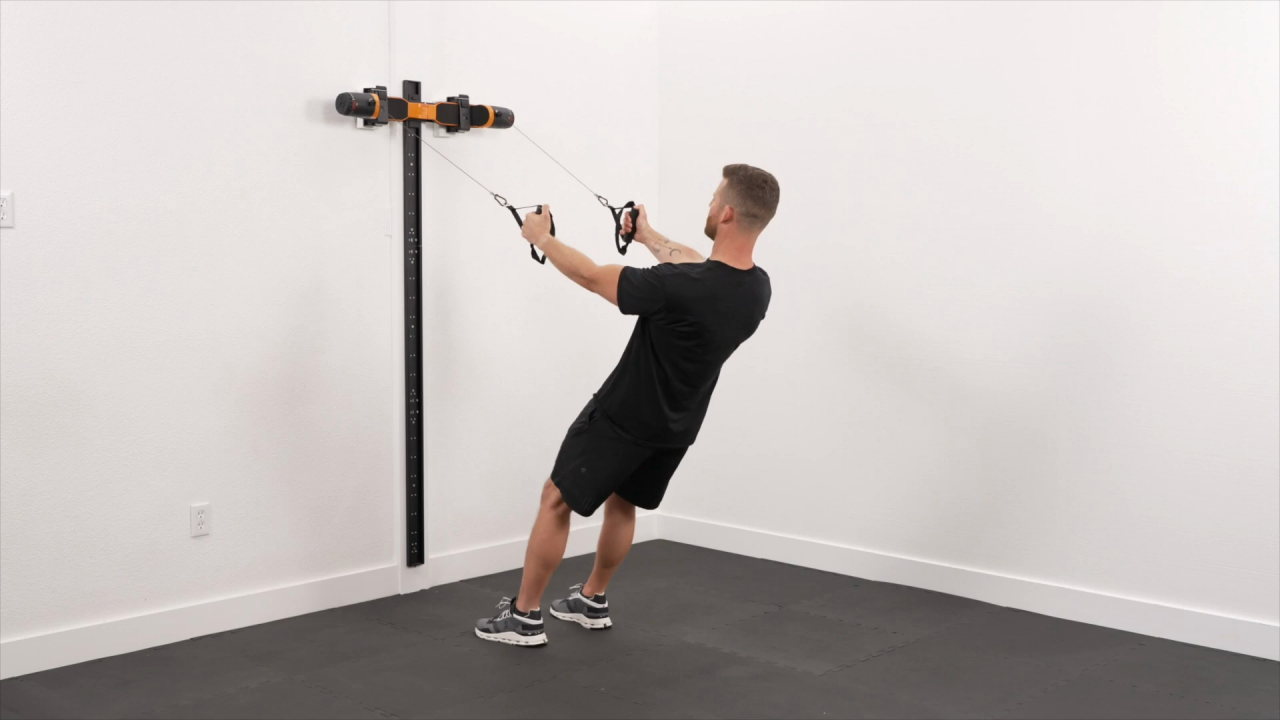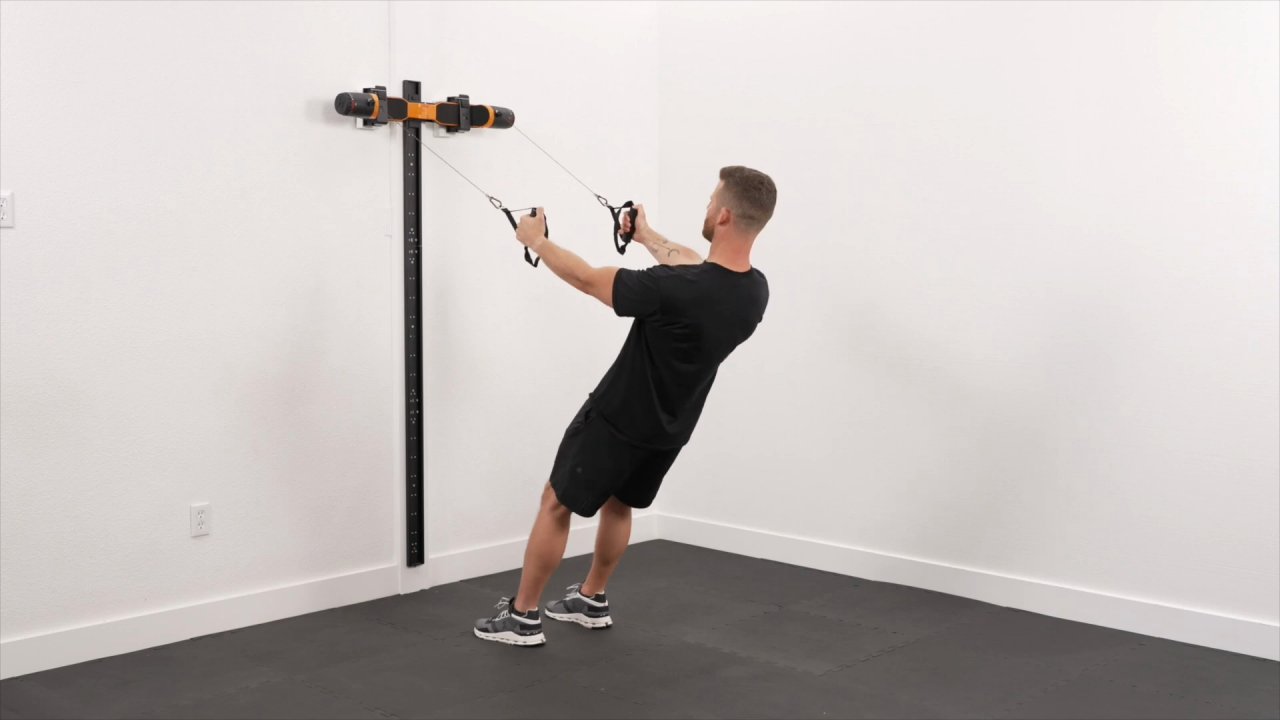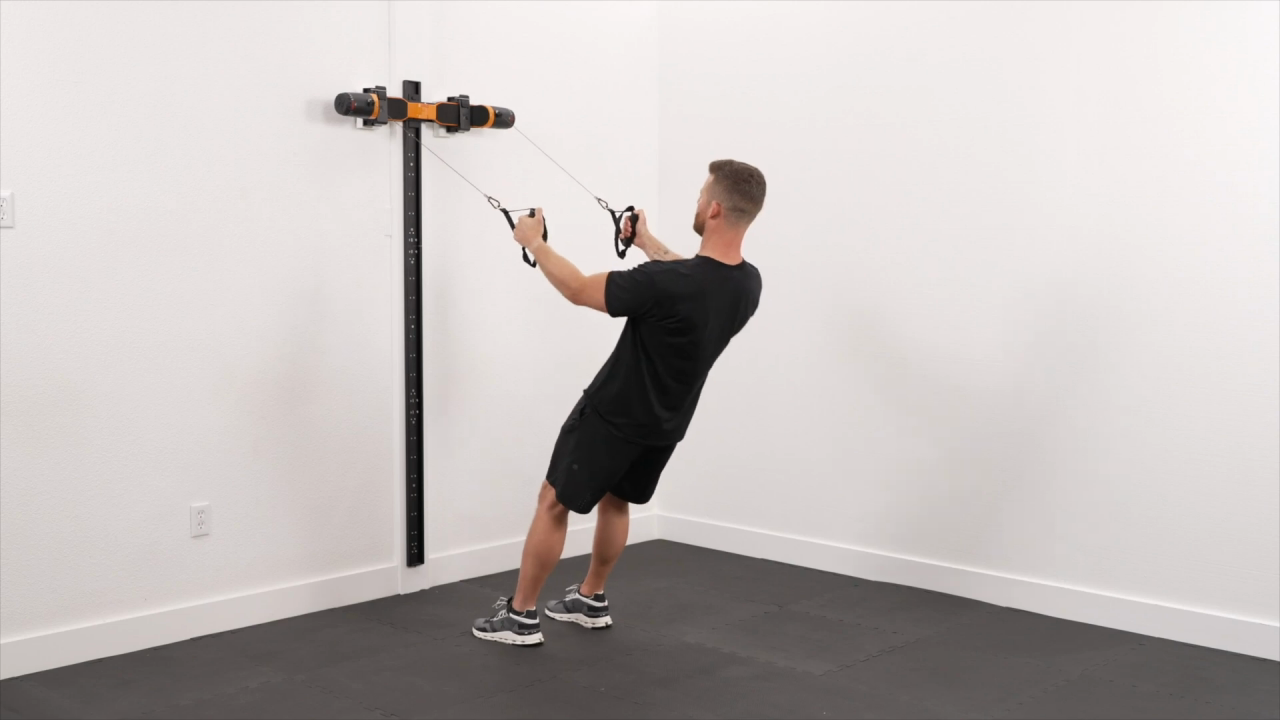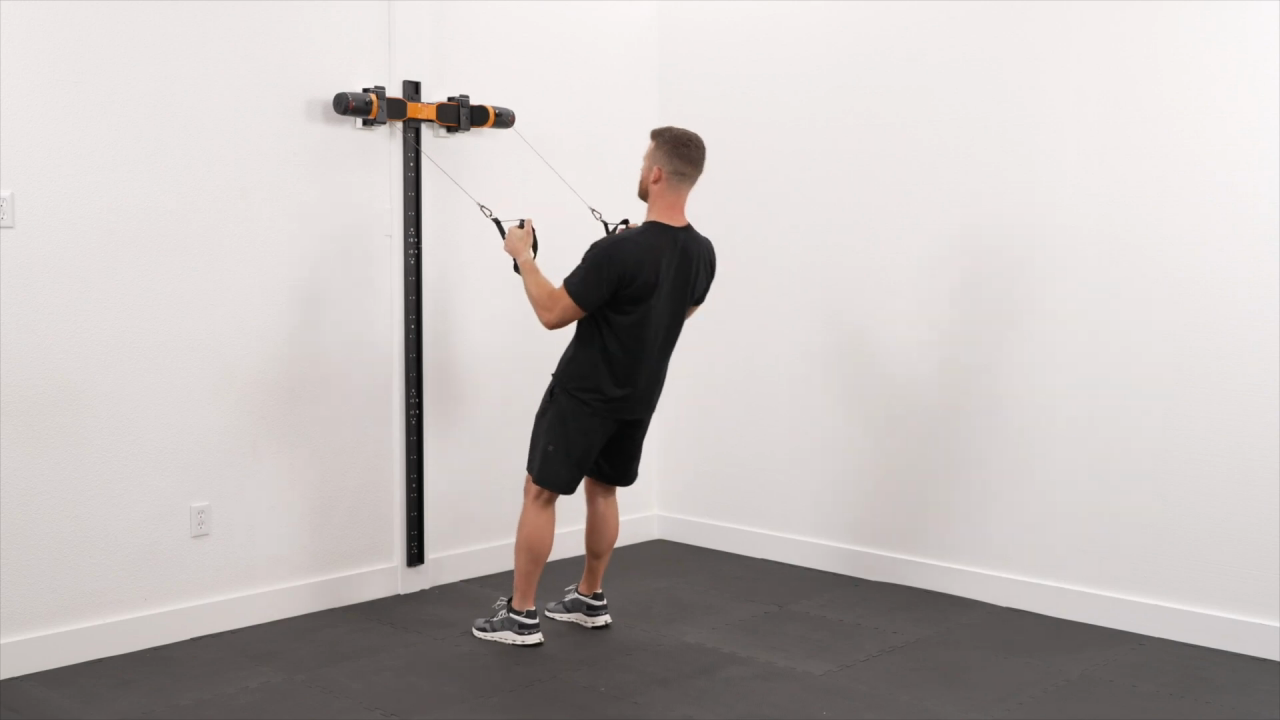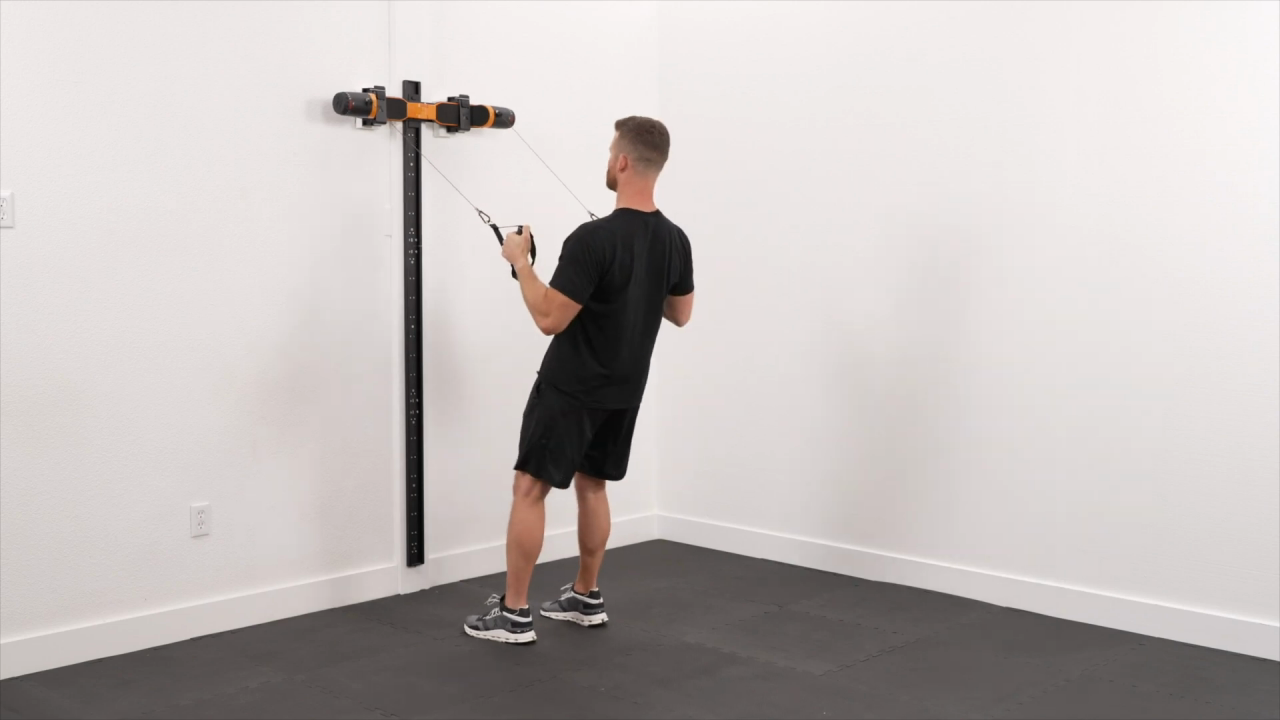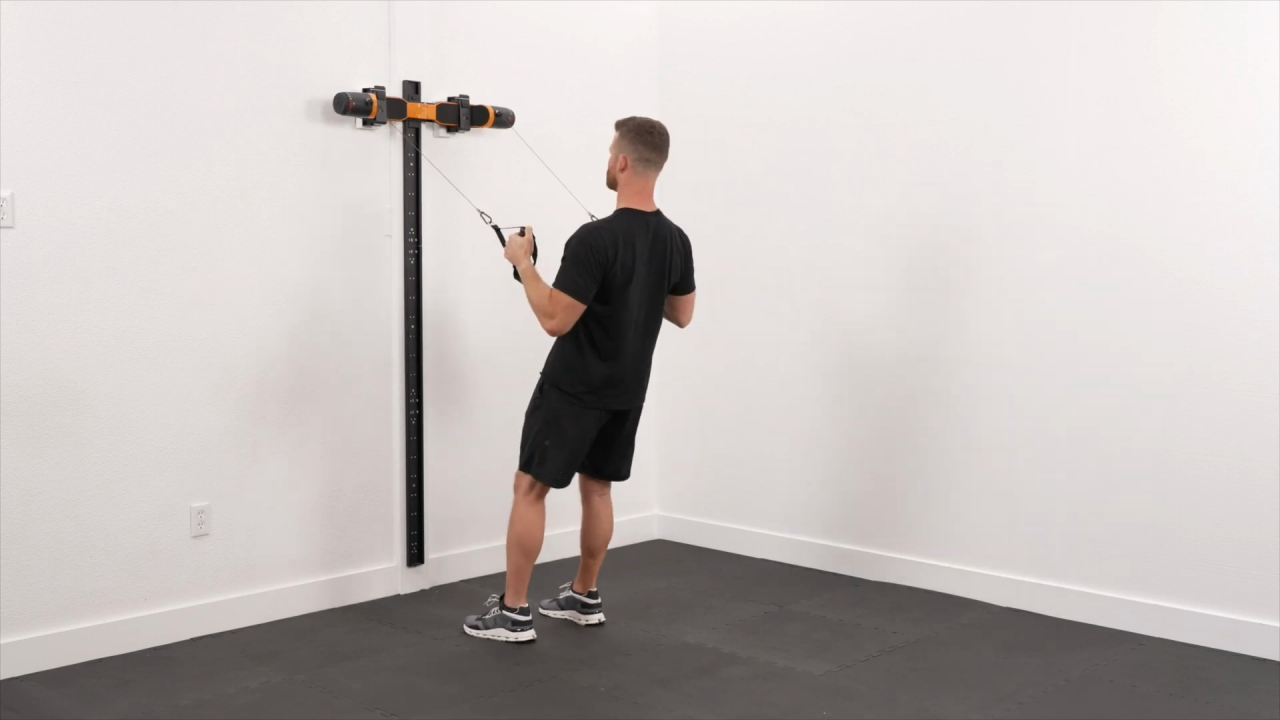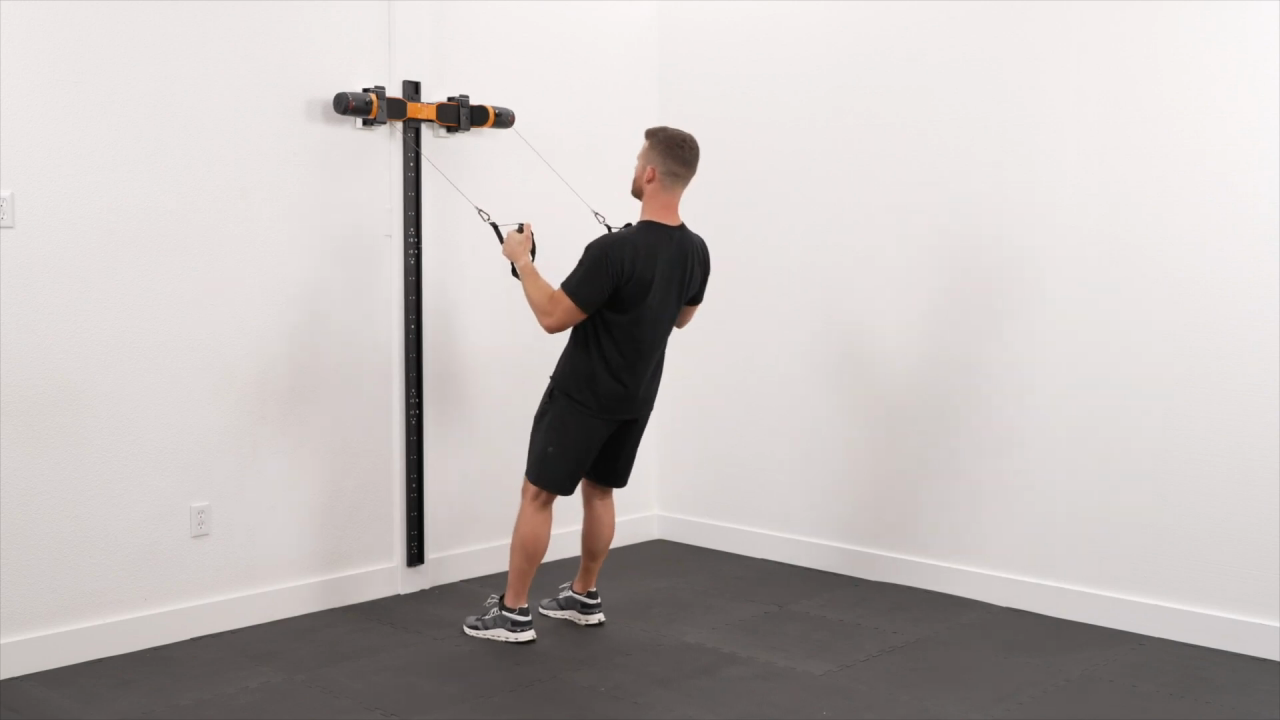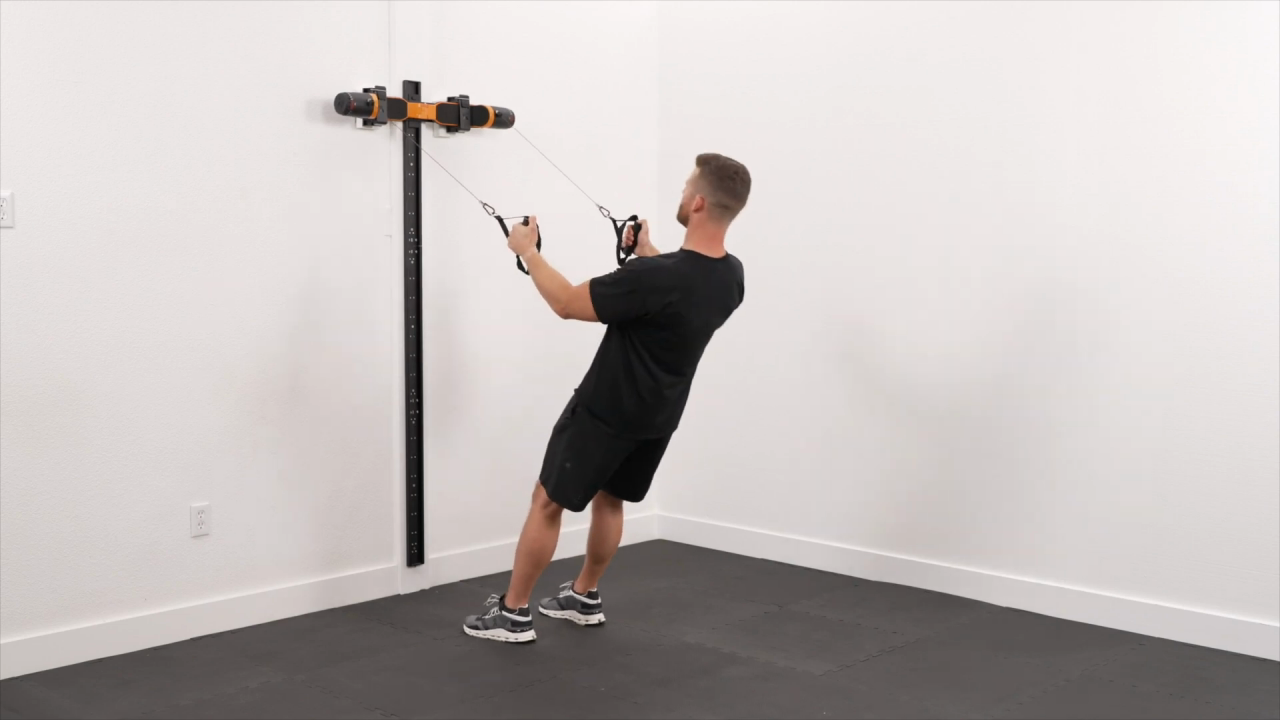
dt=0.4s
person 1, frame 1
left shoulder: (678, 289)
right shoulder: (757, 288)
left elbow: (592, 277)
left wrist: (541, 236)
right wrist: (647, 236)
left hip: (624, 416)
right hip: (674, 426)
left knee: (556, 500)
right knee: (622, 502)
left ankle: (523, 616)
right ankle: (592, 600)
person 1, frame 2
left shoulder: (672, 290)
right shoulder: (755, 291)
left elbow: (588, 279)
left wrist: (535, 239)
right wrist: (645, 234)
left hip: (619, 417)
right hip: (669, 425)
left knee: (556, 504)
right knee: (616, 502)
left ankle: (522, 615)
right ankle: (591, 600)
person 1, frame 3
left shoulder: (665, 284)
right shoulder: (748, 284)
left elbow: (579, 290)
left wrist: (533, 242)
right wrist: (647, 242)
left hip: (614, 413)
right hip: (666, 422)
left knee: (554, 502)
right knee: (614, 499)
left ankle: (520, 615)
right ankle: (590, 599)
person 1, frame 4
left shoulder: (618, 251)
right shoulder: (702, 253)
left elbow: (552, 313)
left wrist: (522, 255)
left hip: (583, 394)
right hip: (637, 398)
left knee: (539, 493)
right knee: (601, 489)
left ankle: (519, 615)
right ankle: (589, 599)
person 1, frame 5
left shoulder: (593, 238)
right shoulder: (675, 240)
left elbow: (549, 319)
right elbow: (680, 314)
left wrist: (519, 261)
left hip: (571, 389)
right hip: (624, 390)
left knee: (530, 489)
right knee: (591, 486)
left ankle: (513, 614)
right ankle: (585, 597)
person 1, frame 6
left shoulder: (596, 238)
right shoulder: (675, 240)
left elbow: (556, 321)
right elbow: (682, 315)
left wrist: (522, 263)
left hip: (574, 389)
right hip: (626, 390)
left knee: (530, 487)
right knee: (596, 487)
left ankle: (512, 612)
right ankle: (584, 596)
person 1, frame 7
left shoulder: (615, 250)
right shoulder: (695, 251)
left elbow: (553, 317)
left wrist: (521, 258)
left hip: (583, 396)
right hip: (635, 396)
left knee: (538, 494)
right knee: (598, 491)
left ankle: (512, 612)
right ankle: (583, 596)
person 1, frame 8
left shoulder: (653, 277)
right shoulder: (731, 277)
left elbow: (568, 304)
left wrist: (527, 251)
right wrist: (646, 251)
left hip: (607, 410)
right hip: (660, 414)
left knee: (548, 502)
right knee: (609, 499)
left ankle: (512, 612)
right ankle: (584, 597)
